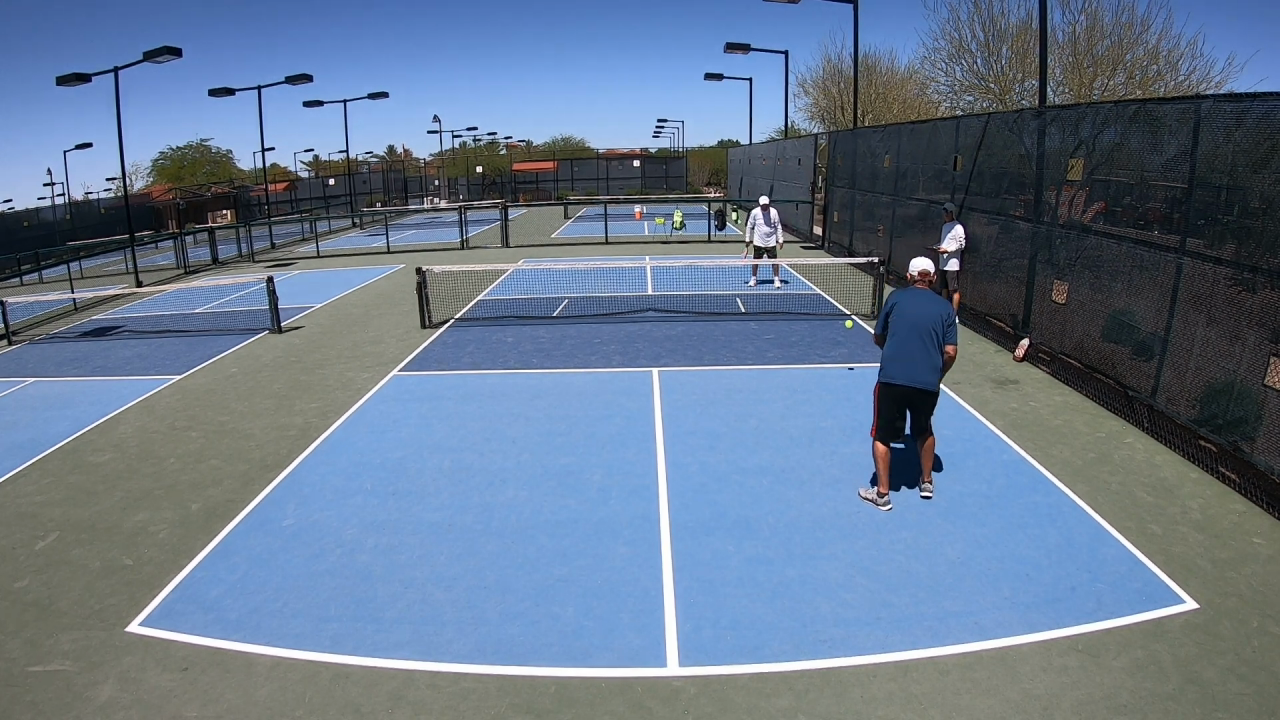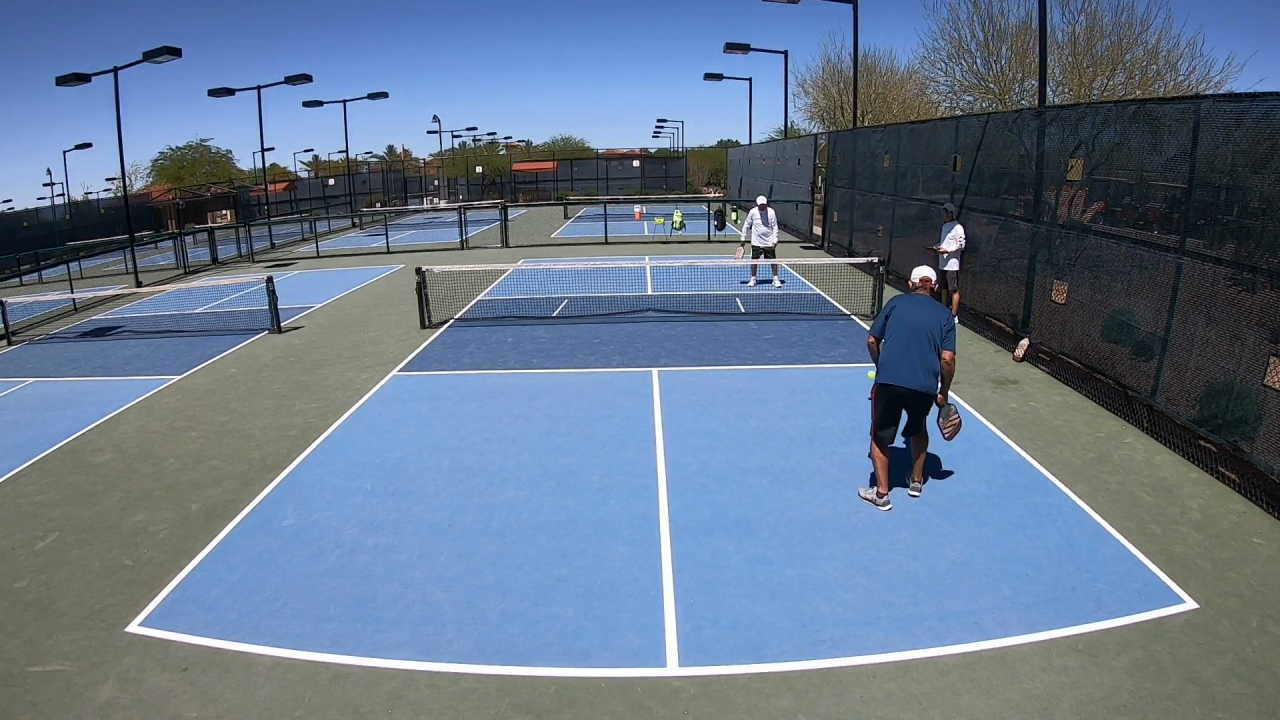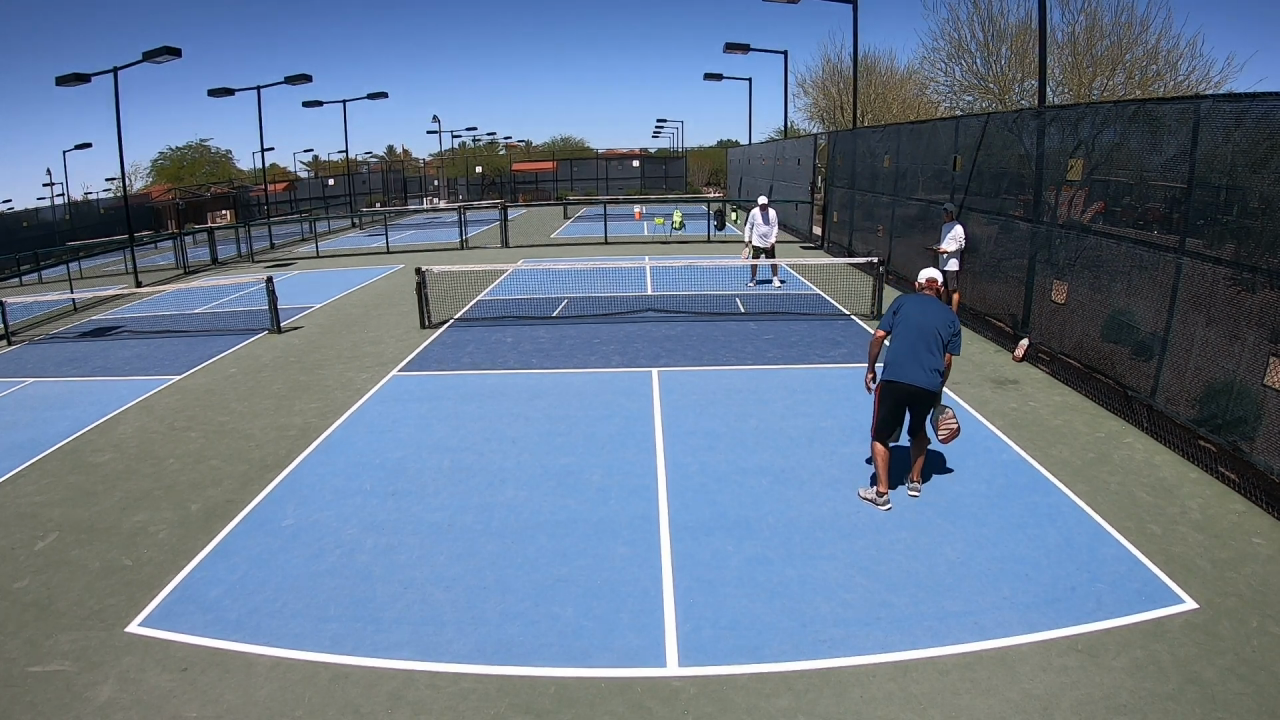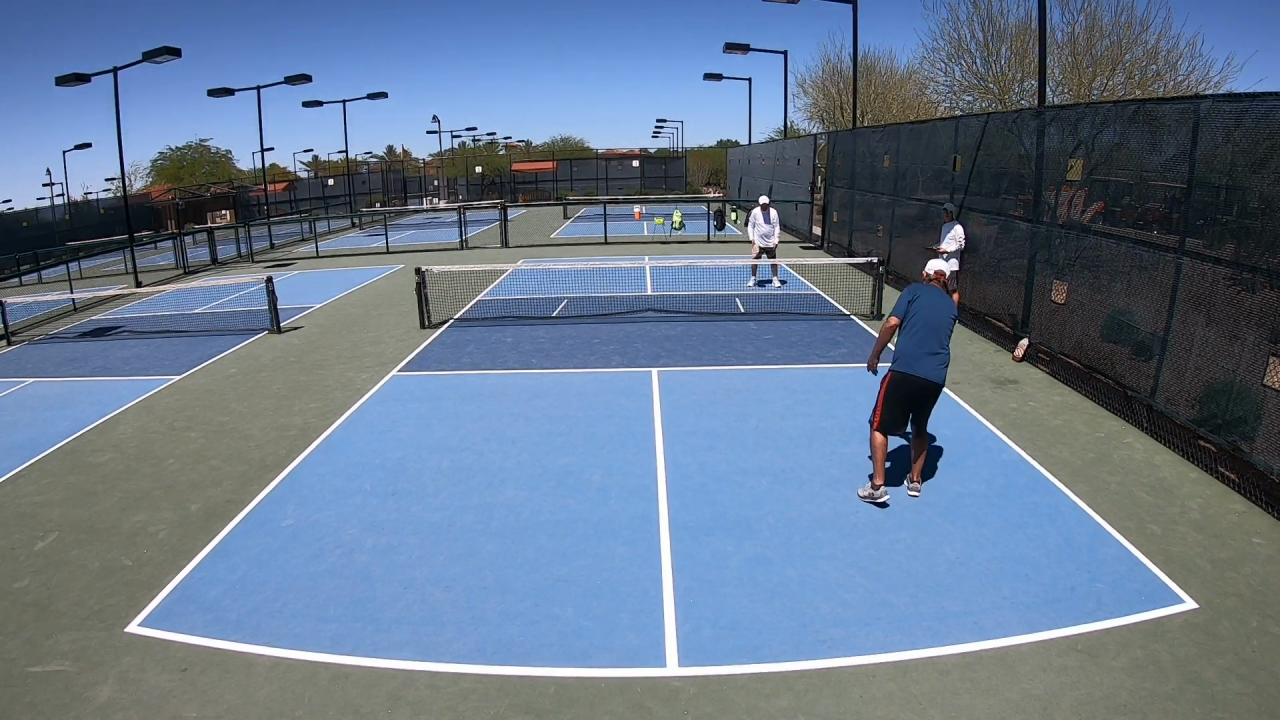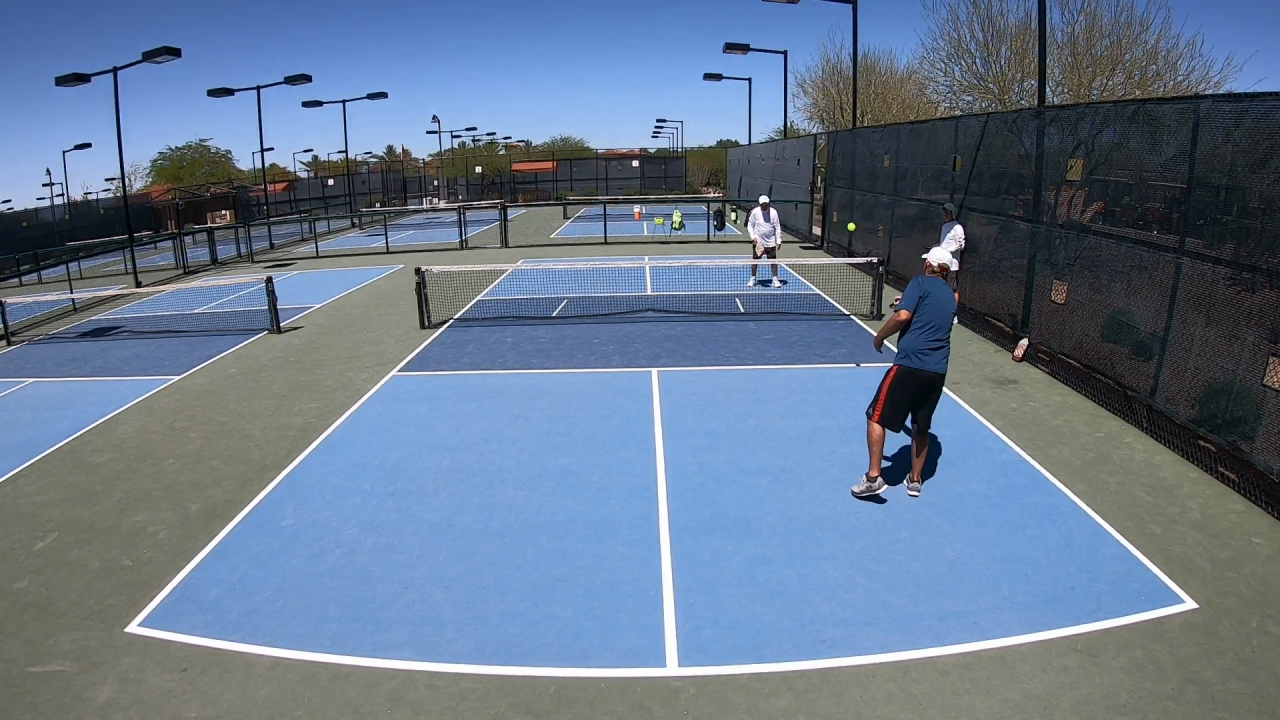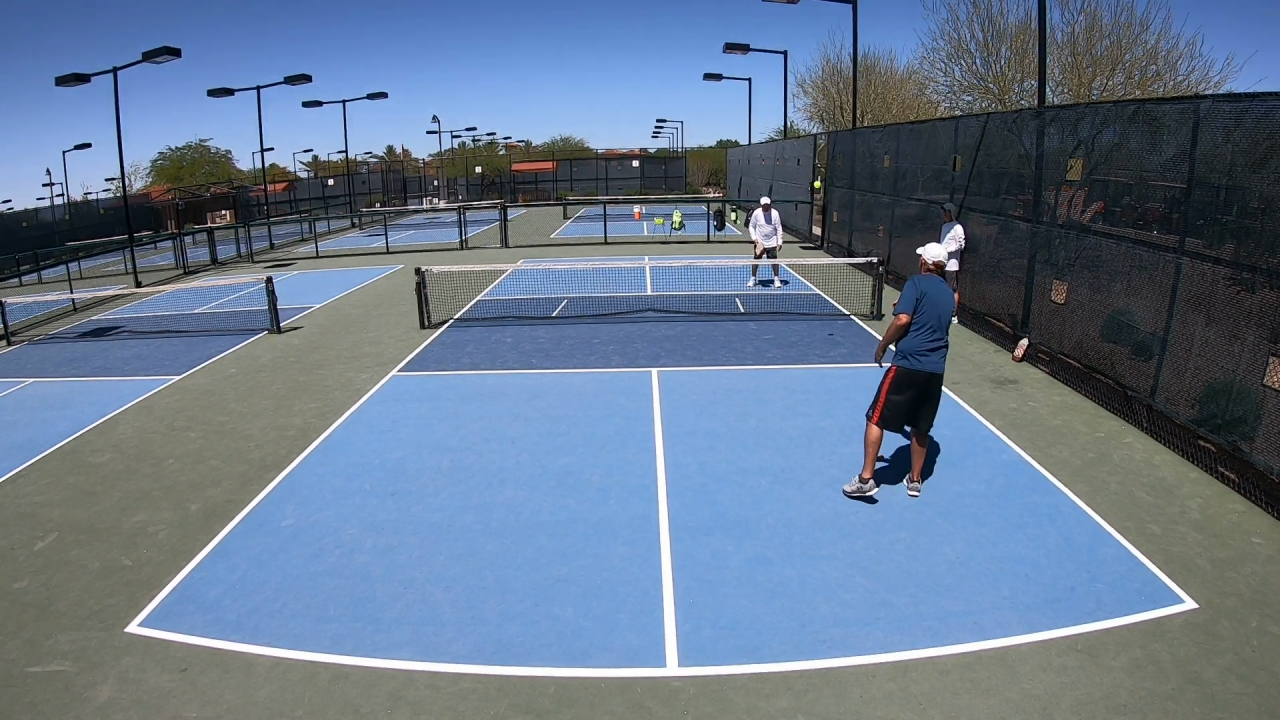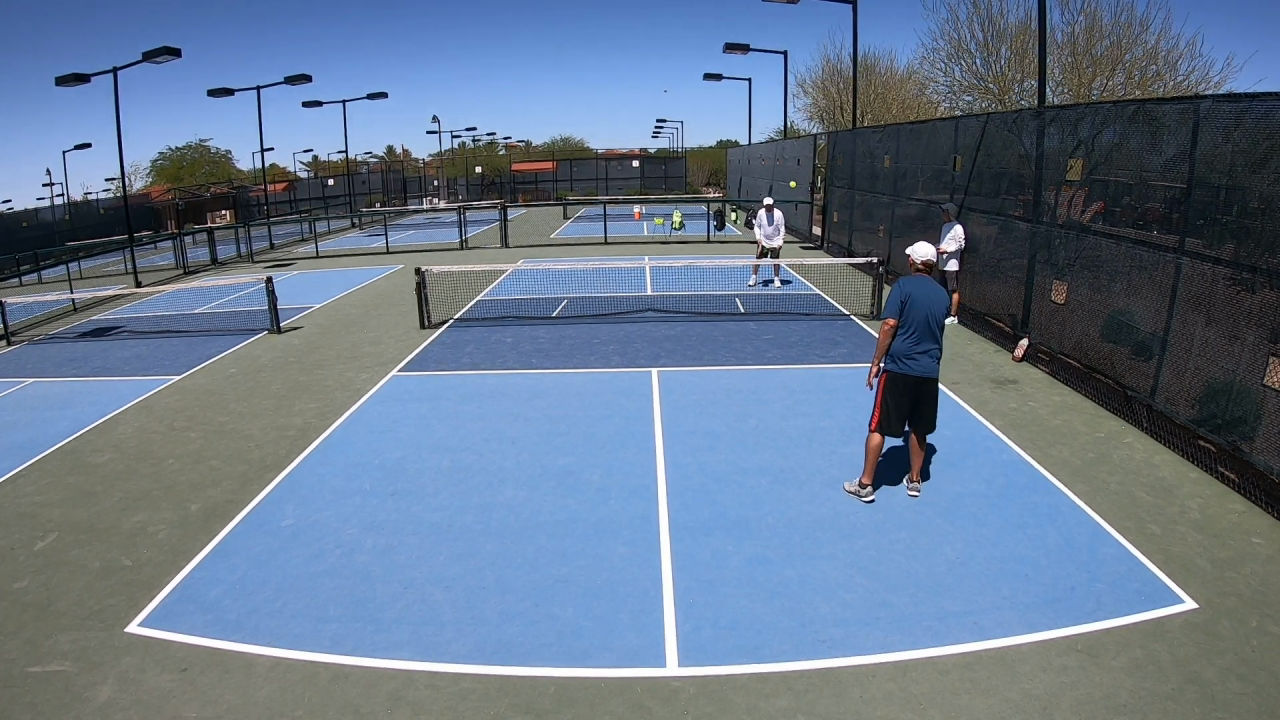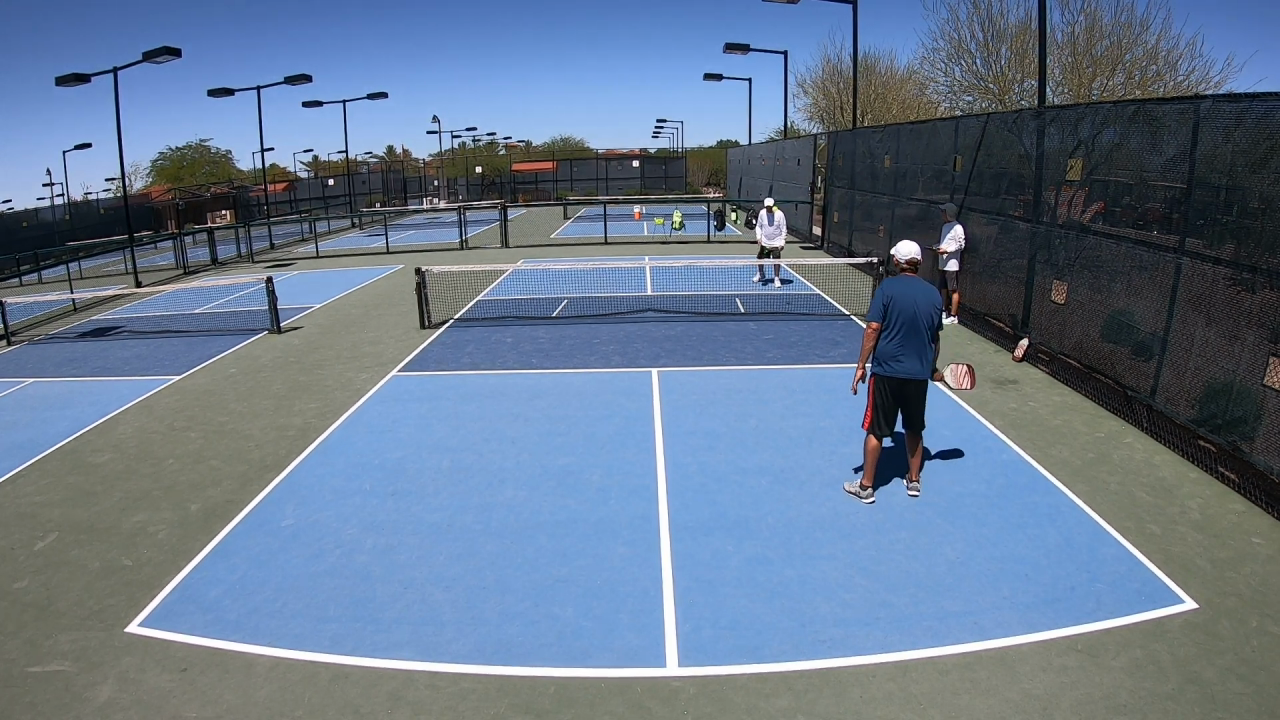
dt=0.2s
person 1, frame 1
left shoulder: (896, 297)
right shoulder: (945, 307)
left elbow: (878, 338)
right elbow: (950, 352)
right wrist: (938, 374)
left hip: (891, 379)
right hip: (928, 383)
left knee: (881, 436)
right knee: (924, 431)
left ankle: (882, 493)
right ankle: (926, 482)
person 1, frame 2
left shoulder: (896, 303)
right shoulder: (944, 314)
left elbow: (872, 341)
right elbow: (947, 359)
left wrist: (881, 368)
right wrist: (944, 392)
left hip: (888, 381)
right hip: (925, 386)
left knee: (879, 437)
right knee: (918, 429)
left ankle: (882, 493)
right ankle: (916, 481)
person 1, frame 3
left shoulder: (903, 301)
right shoulder: (950, 316)
left elbow: (879, 336)
right elbow: (947, 361)
left wrist: (870, 370)
right wrist: (938, 390)
left hip: (895, 379)
right hip: (929, 384)
left knee: (881, 436)
right knee: (918, 430)
left ankle: (881, 492)
right ankle: (915, 481)
person 1, frame 4
left shoulder: (914, 290)
right shoulder: (952, 306)
left elbow: (892, 323)
left wrist: (875, 355)
left hip: (904, 370)
right hip: (935, 377)
left knee: (879, 426)
right knee: (920, 427)
left ankle: (878, 485)
right ankle: (915, 480)
person 1, frame 5
left shoulder: (921, 283)
right shoulder: (950, 296)
left elbow: (903, 316)
left wrist: (879, 336)
left hip: (910, 364)
right hip: (937, 370)
left knee: (876, 417)
right knee: (921, 426)
left ankle: (874, 477)
right ankle: (915, 480)
person 1, frame 6
left shoulder: (917, 282)
right shoulder: (948, 293)
left elbow: (903, 320)
left wrist: (882, 346)
left hip: (908, 365)
right hip: (935, 370)
left knee: (876, 419)
right knee: (921, 427)
left ankle: (866, 478)
right ankle: (915, 480)
person 1, frame 7
left shoulder: (904, 285)
right shoulder: (942, 294)
left elbow: (890, 325)
left wrist: (876, 362)
left hip: (899, 369)
right hip: (929, 372)
left knee: (878, 427)
right knee: (918, 428)
left ankle: (865, 484)
right ankle: (914, 480)
person 1, frame 8
left shoulder: (888, 287)
right shoulder: (933, 294)
left elbow: (873, 329)
right elbow: (935, 337)
left wrist: (861, 366)
right wrist: (932, 368)
left hip: (887, 371)
right hip: (919, 373)
left knee: (875, 430)
right knee: (914, 428)
left ankle: (866, 486)
right ankle: (913, 480)
